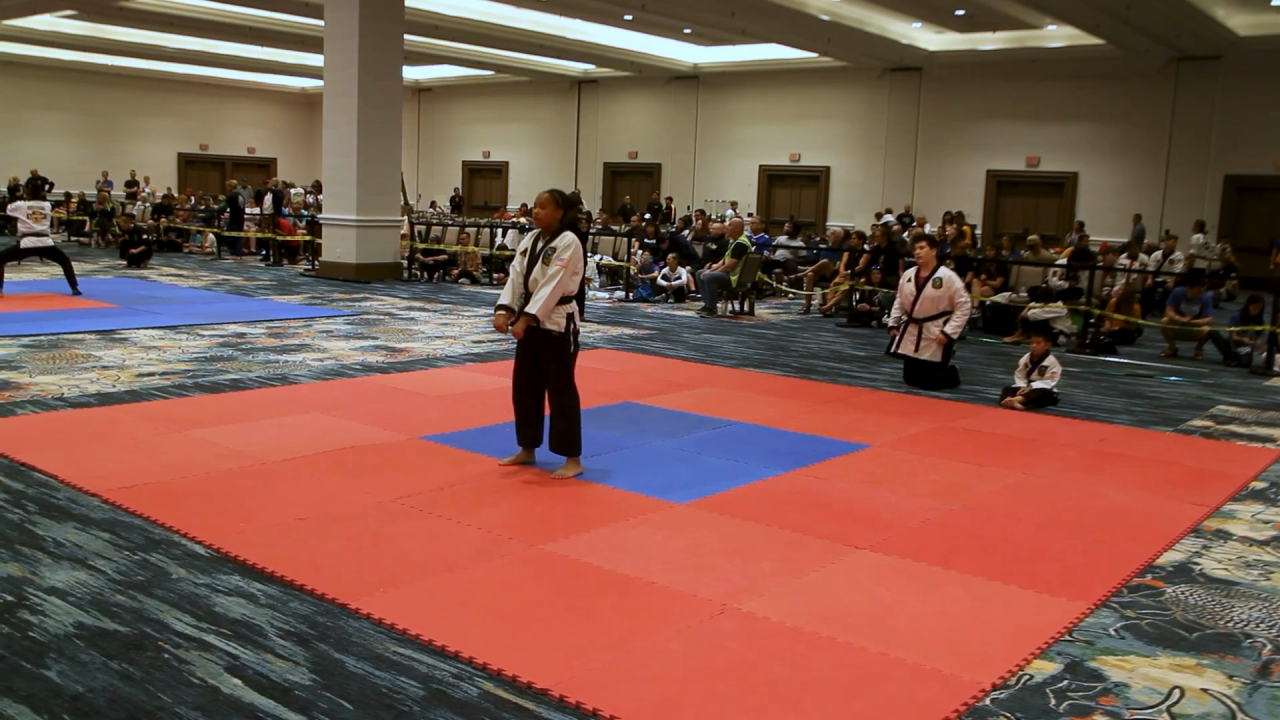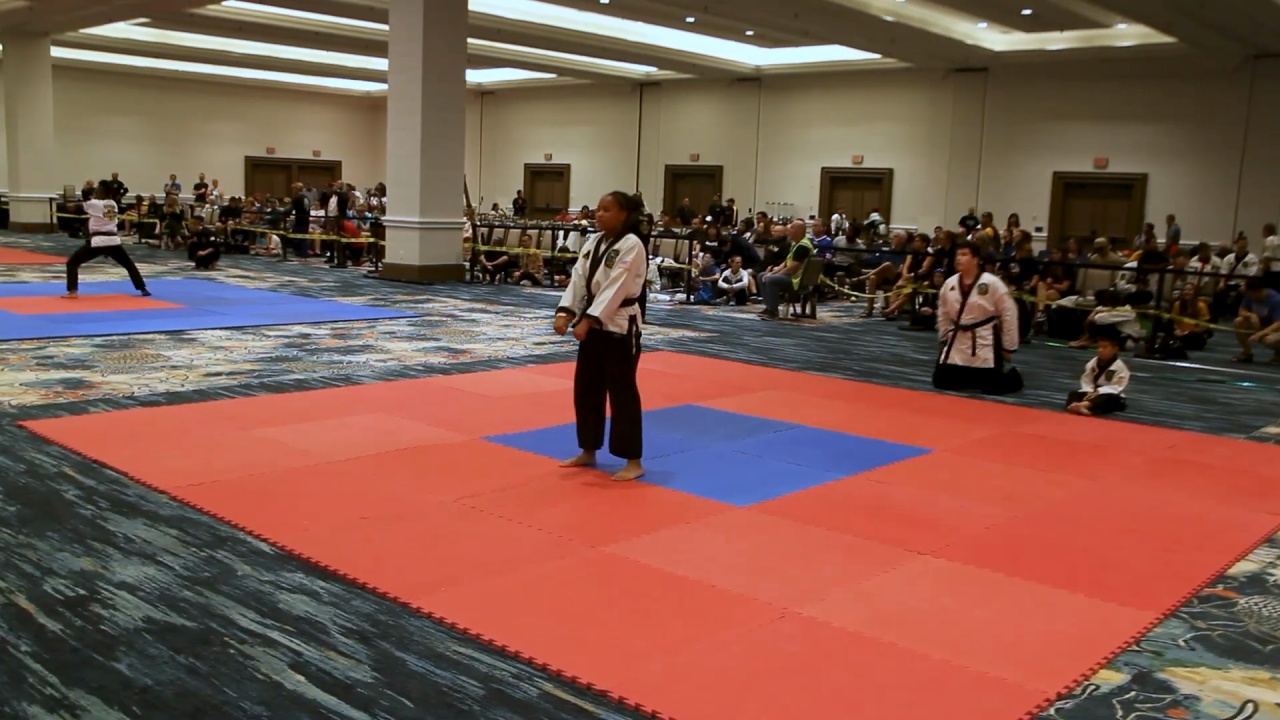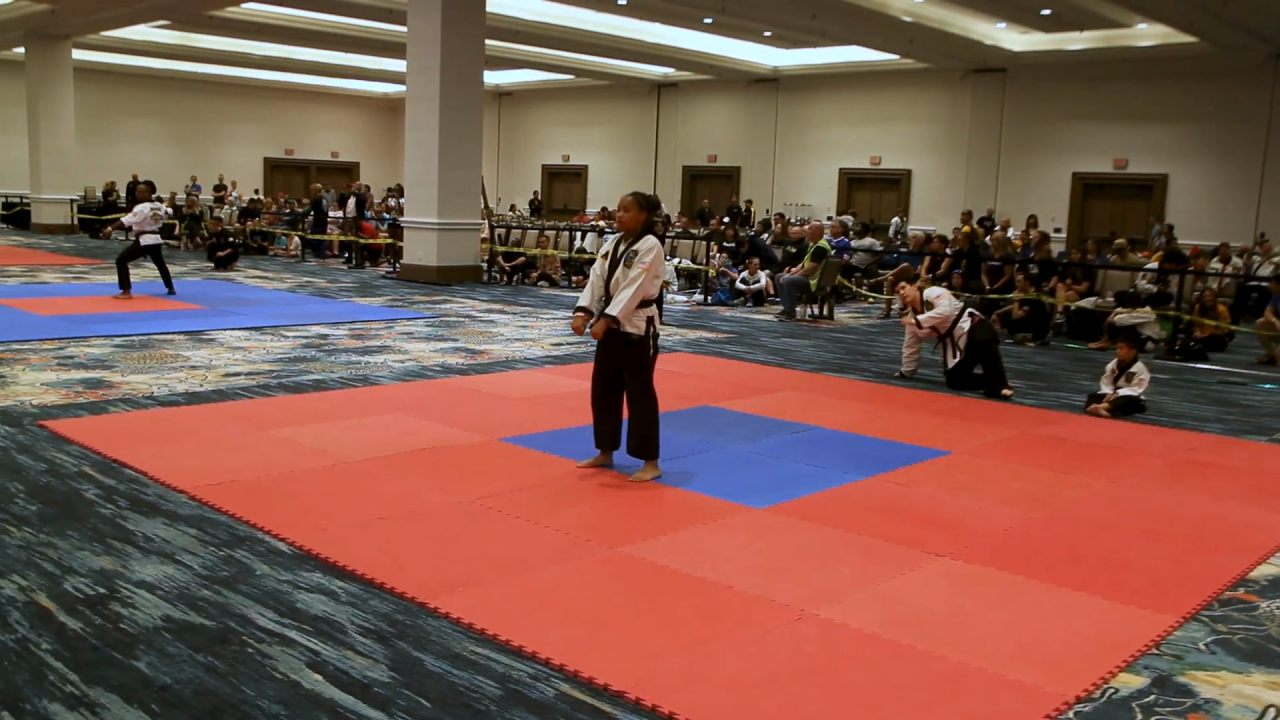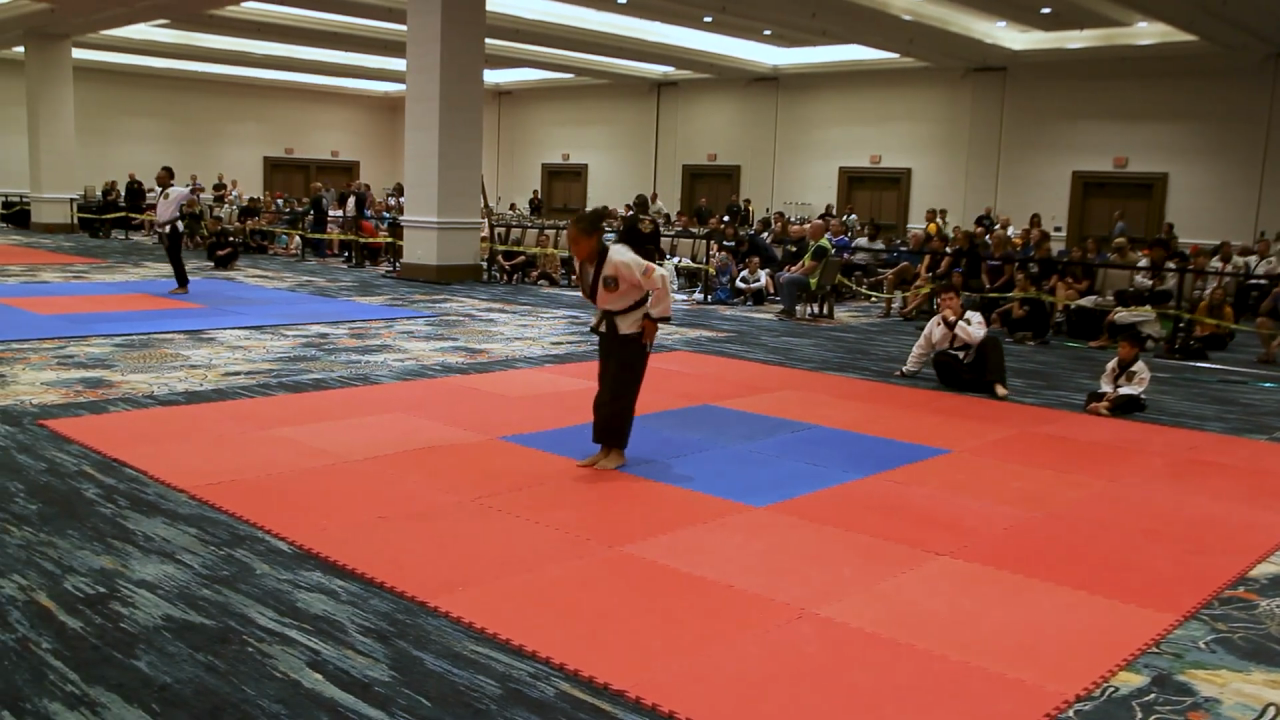
dt=1s
person 1, frame 1
left shoulder: (568, 242)
right shoulder: (530, 239)
left elbow: (552, 285)
right elbow: (516, 276)
left wrist: (525, 318)
right wrist: (504, 310)
left hip: (558, 323)
right hip: (530, 320)
left knee: (561, 390)
right knee: (524, 387)
left ankle: (573, 459)
right ankle: (528, 450)
person 1, frame 2
left shoulder: (632, 245)
right shoulder: (593, 242)
left elbow: (615, 287)
right elbow: (578, 279)
left wrist: (588, 320)
right wrist: (565, 312)
left hip: (620, 325)
right hip: (593, 322)
left knee: (623, 392)
right knee: (586, 389)
left ankle: (634, 461)
right ankle: (589, 451)
person 1, frame 3
left shoulder: (650, 246)
right shoulder: (613, 243)
left elbow: (633, 287)
right elbow: (597, 279)
left wrist: (605, 319)
right wrist: (583, 312)
left hip: (638, 326)
right hip: (611, 324)
left knee: (640, 393)
right knee: (604, 390)
left ankle: (651, 463)
right ankle: (606, 452)
person 1, frame 4
left shoulder: (620, 259)
right shoulder: (581, 259)
left elbow: (660, 280)
left wrist: (654, 318)
left hip: (633, 326)
right hip: (609, 325)
left knee: (621, 391)
right knee: (606, 388)
left ankle: (616, 451)
right ankle: (606, 448)
